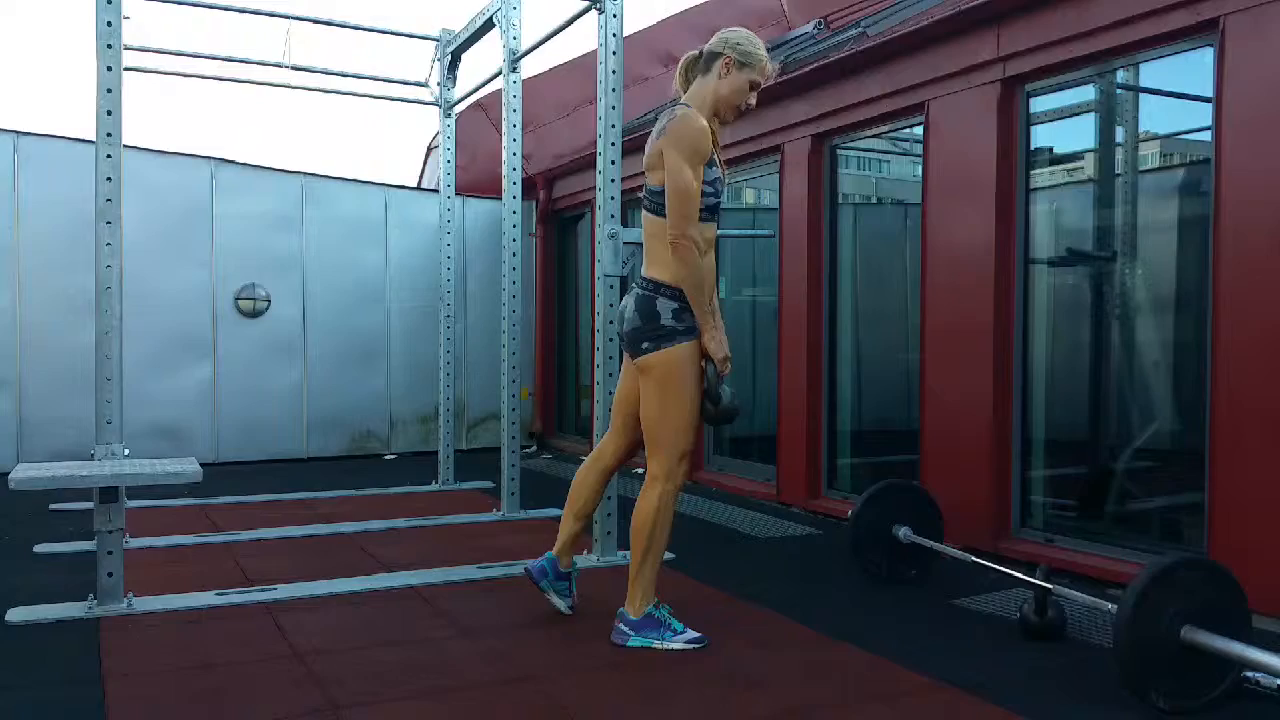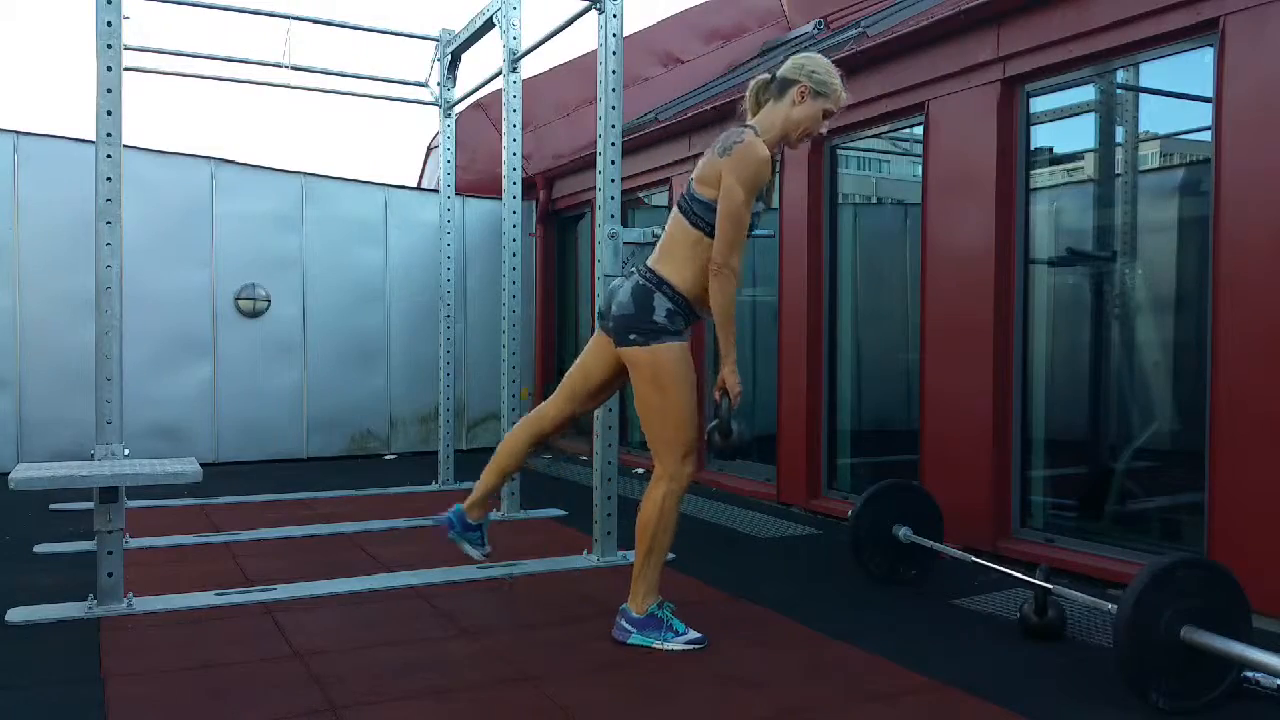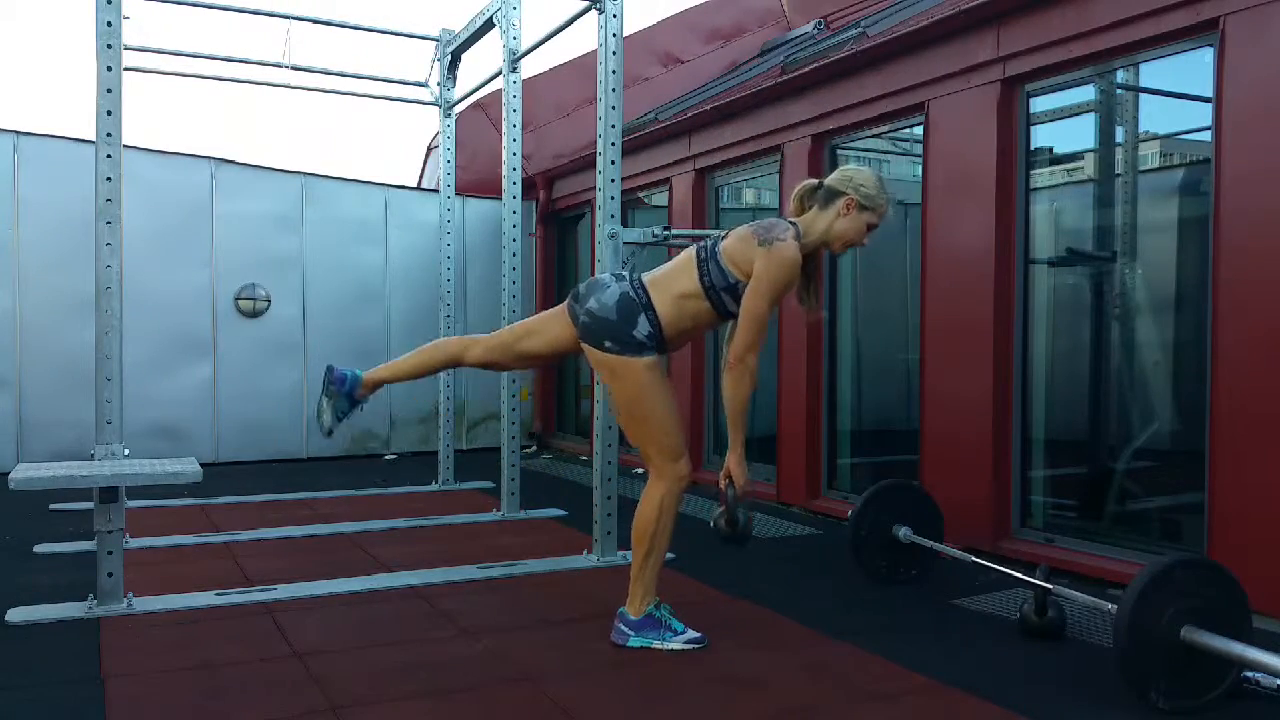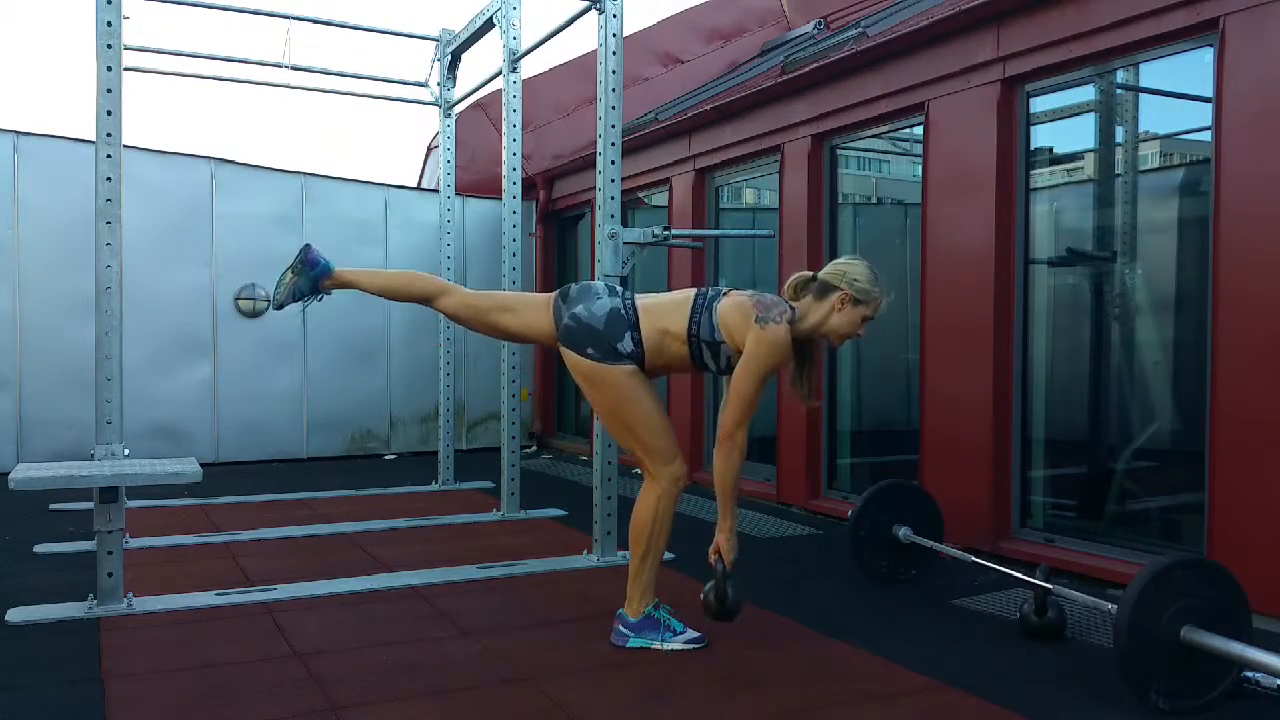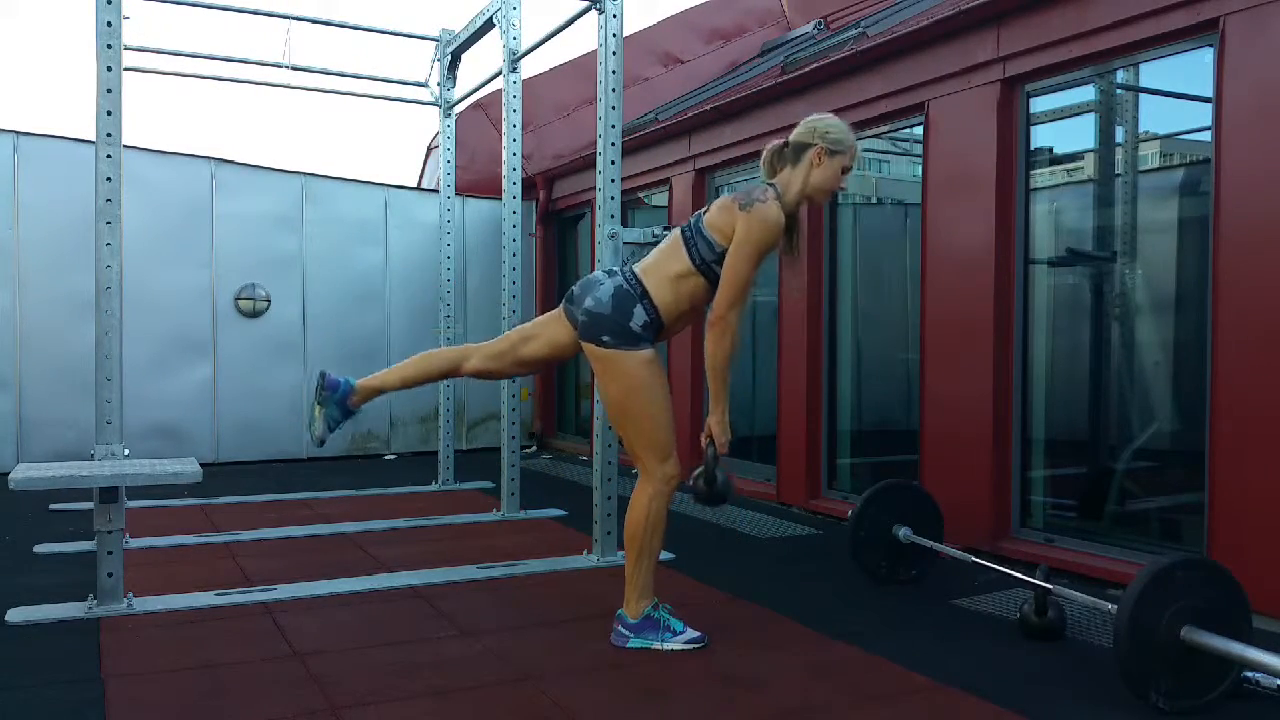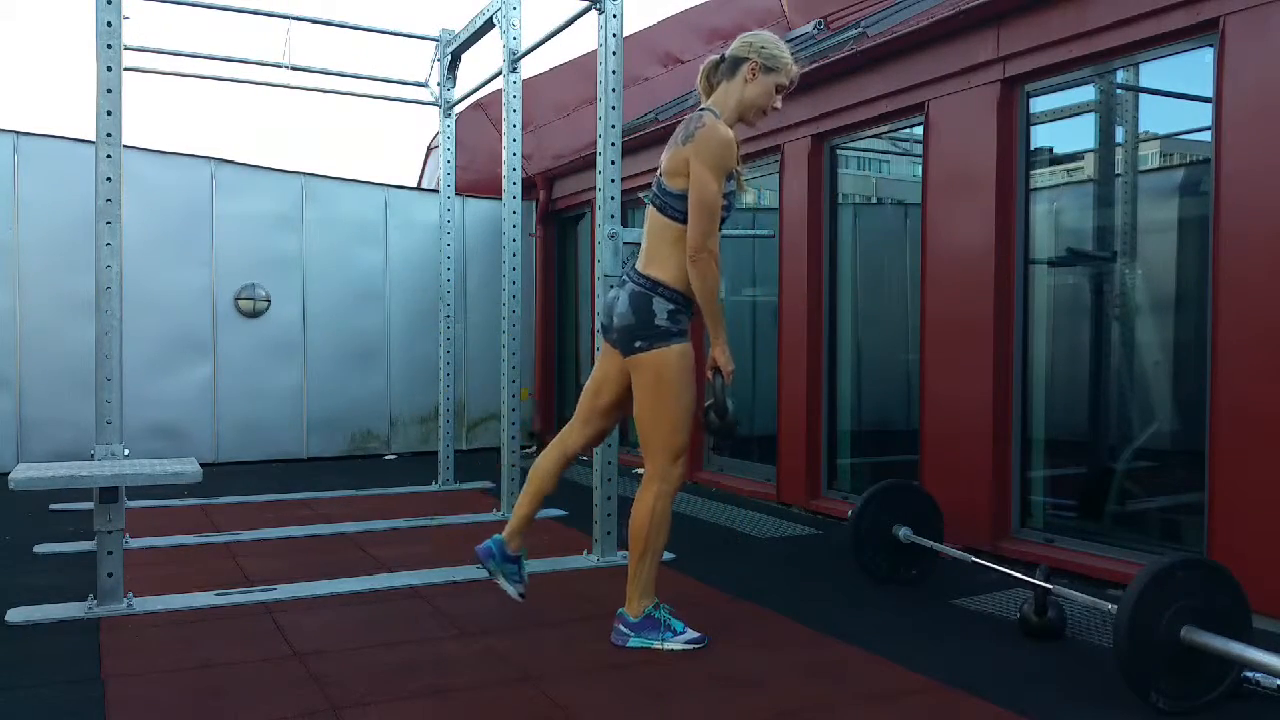
dt=0.7s
person 1, frame 1
left shoulder: (686, 128)
right shoulder: (687, 124)
right elbow: (683, 241)
left wrist: (709, 321)
right wrist: (711, 329)
left hip: (654, 309)
right hip: (666, 313)
left knee: (617, 447)
right knee: (668, 469)
left ankle: (557, 562)
right ankle: (638, 616)
person 1, frame 2
left shoulder: (739, 145)
right shoulder: (753, 151)
right elbow: (722, 267)
left wrist: (722, 356)
right wrist: (729, 362)
left hip: (636, 299)
right hip: (655, 311)
left knee: (555, 410)
right knee: (675, 468)
left ankle: (470, 512)
right ankle: (640, 614)
person 1, frame 3
left shoulder: (780, 241)
right shoulder: (785, 251)
left elbow: (735, 354)
right elbow: (740, 361)
left wrist: (733, 442)
right wrist: (736, 451)
left hip: (606, 301)
right hip: (623, 324)
left knee: (476, 350)
right knee: (671, 470)
left ankle: (356, 382)
right ankle: (637, 616)
person 1, frame 4
left shoulder: (775, 317)
right shoulder: (775, 331)
left elbow: (729, 428)
right elbow: (731, 435)
right wrist: (727, 524)
left hip: (591, 307)
right hip: (601, 334)
left knee: (451, 297)
right knee: (667, 472)
left ankle: (324, 273)
right ankle: (637, 616)
person 1, frame 5
left shoulder: (756, 200)
right shoulder: (767, 209)
left elbow: (713, 307)
right elbow: (721, 318)
right wrist: (718, 412)
left hip: (605, 299)
right hip: (623, 319)
left knee: (477, 357)
right knee: (661, 471)
left ankle: (348, 393)
right ankle: (635, 618)
person 1, frame 6
left shoulder: (697, 127)
right shoulder: (715, 134)
right elbow: (701, 251)
left wrist: (707, 334)
right wrist: (720, 341)
left hip: (635, 302)
right hip: (657, 313)
left knee: (579, 433)
right knee: (665, 472)
left ankle: (506, 544)
right ankle: (637, 617)
